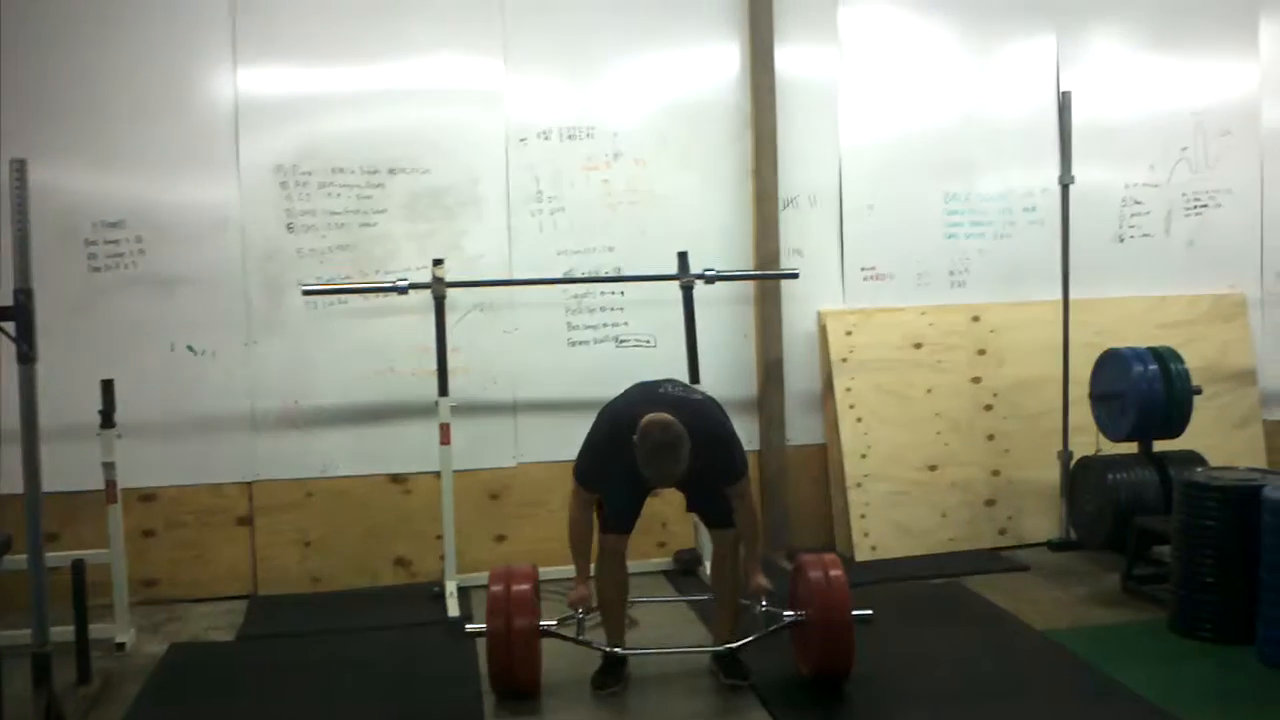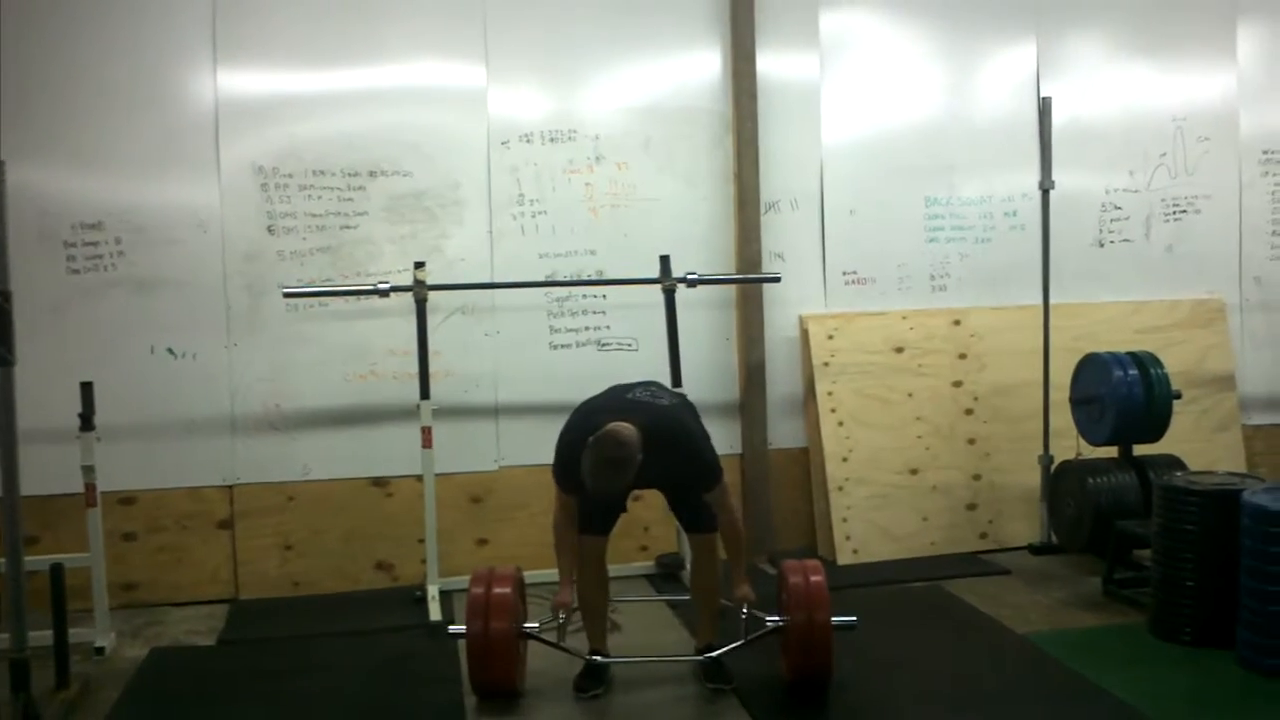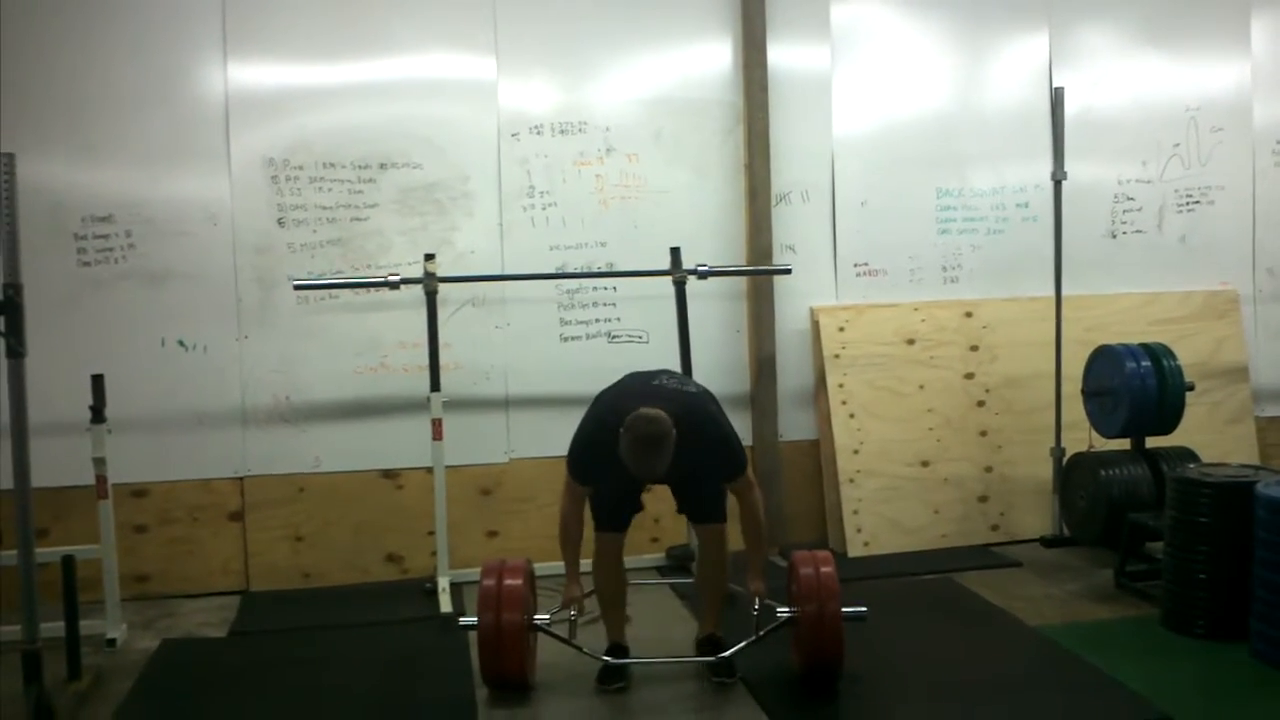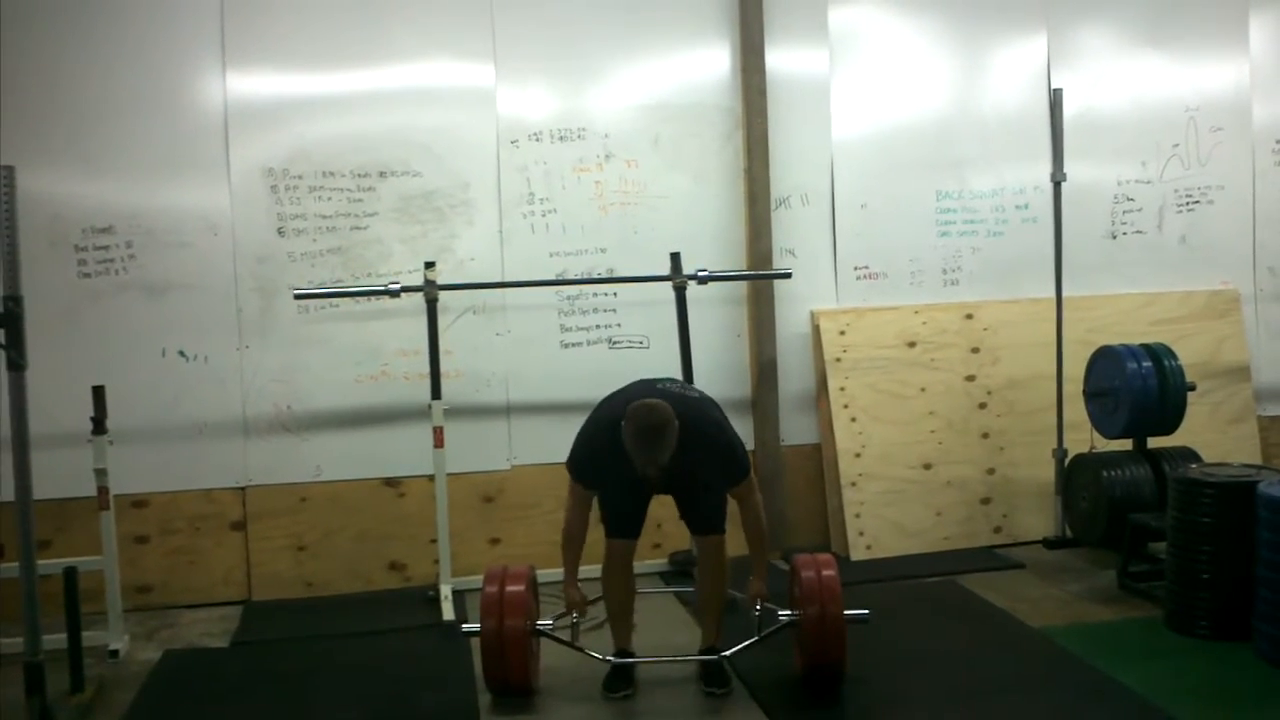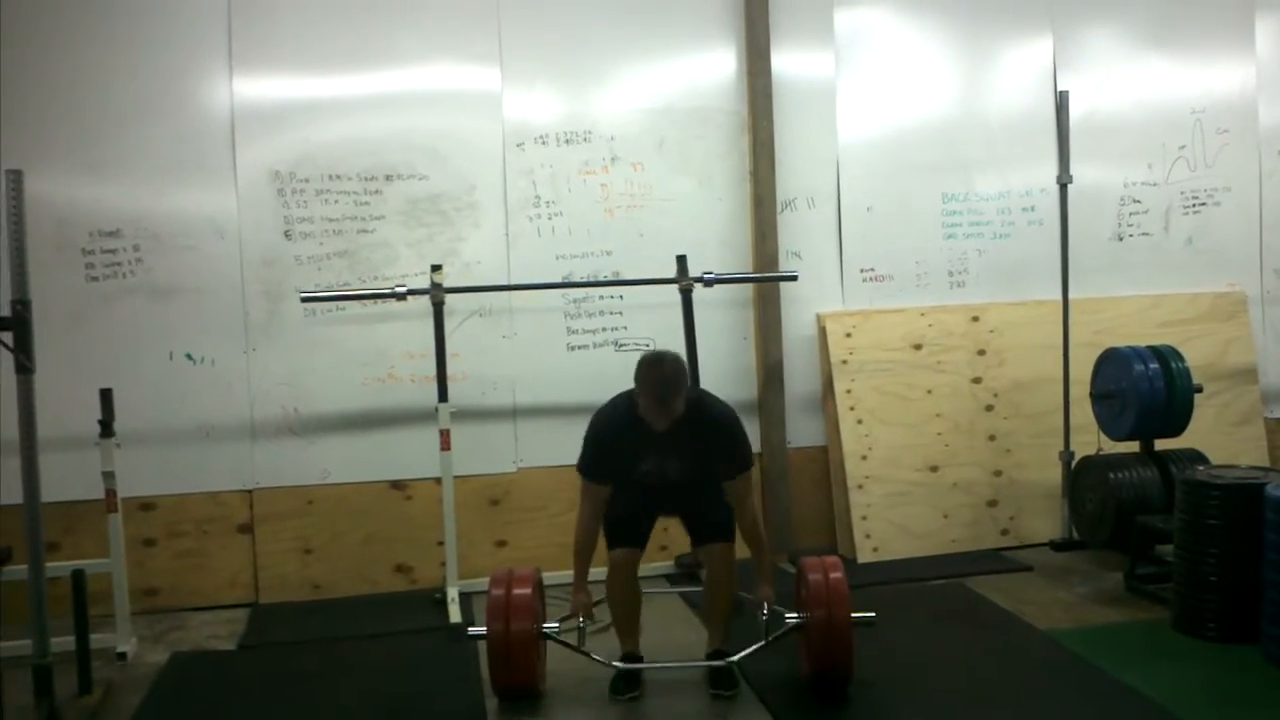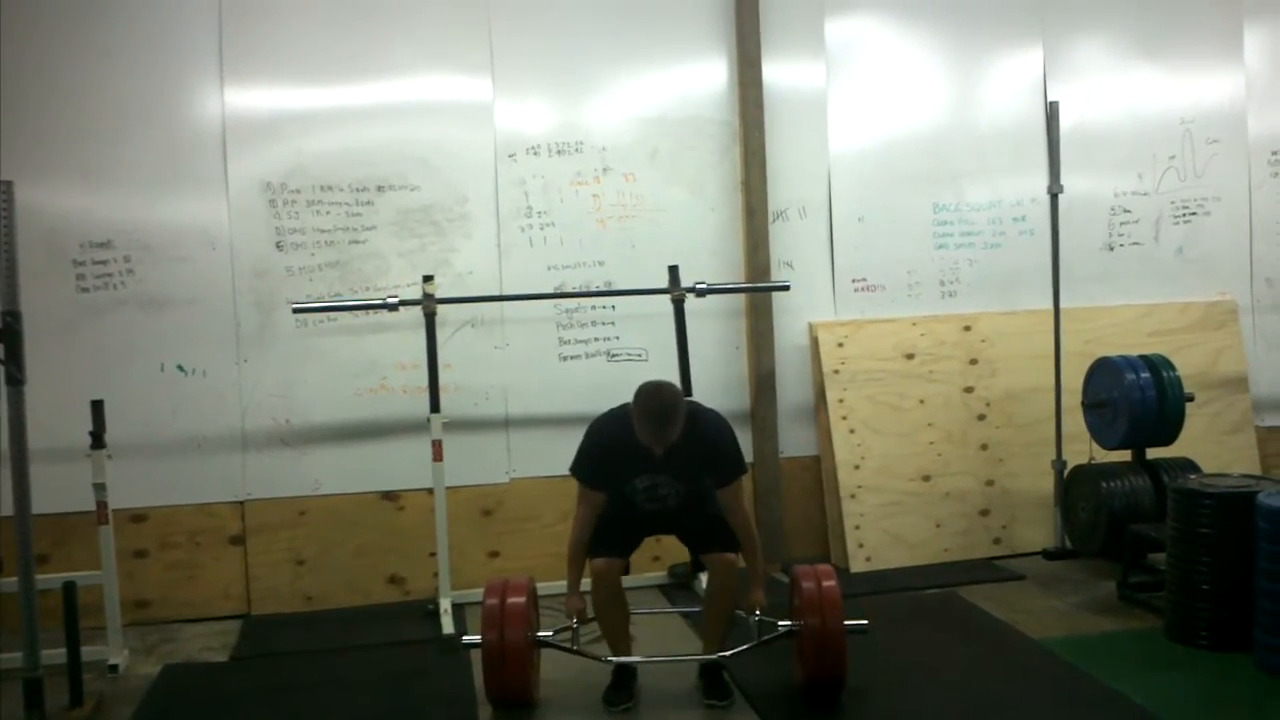
dt=0.7s
person 1, frame 1
left shoulder: (715, 432)
right shoulder: (607, 434)
left elbow: (742, 499)
right elbow: (581, 502)
left wrist: (753, 569)
right wrist: (582, 579)
left hip: (702, 461)
right hip: (623, 465)
left knee: (728, 537)
right knee: (611, 545)
left ankle: (723, 649)
right ankle: (615, 654)
person 1, frame 2
left shoulder: (685, 439)
right shoulder: (574, 441)
left elbow: (723, 507)
right elbow: (566, 509)
left wrist: (740, 580)
right wrist: (566, 584)
left hip: (674, 456)
right hip: (602, 460)
left knee: (705, 543)
right knee: (590, 547)
left ankle: (707, 652)
right ankle: (597, 658)
person 1, frame 3
left shoulder: (710, 429)
right shoulder: (595, 433)
left elbow: (748, 494)
right elbow: (572, 501)
left wrist: (755, 574)
right wrist: (572, 579)
left hip: (695, 457)
left knee: (713, 533)
right knee: (607, 544)
left ankle: (708, 639)
right ankle: (617, 648)
person 1, frame 4
left shoulder: (711, 431)
right shoulder: (598, 433)
left elbow: (748, 498)
right elbow: (578, 505)
left wrist: (759, 575)
right wrist: (570, 581)
left hip: (697, 466)
left knee: (712, 546)
right knee: (618, 551)
left ankle: (710, 653)
right ankle: (622, 656)
person 1, frame 5
left shoulder: (718, 419)
right shoulder: (608, 423)
left elbow: (743, 501)
right elbow: (591, 506)
left wrist: (764, 577)
right wrist: (580, 585)
left hip: (700, 483)
right hip: (633, 488)
left knee: (722, 558)
right knee: (620, 562)
left ankle: (717, 656)
right ankle: (630, 660)
person 1, frame 6
left shoulder: (712, 430)
right shoulder: (604, 434)
left elbow: (734, 508)
right elbow: (587, 512)
left wrist: (757, 583)
right wrist: (573, 590)
left hip: (694, 503)
right hip: (625, 507)
left knee: (725, 562)
right knee: (603, 569)
left ankle: (711, 666)
right ankle: (624, 668)
